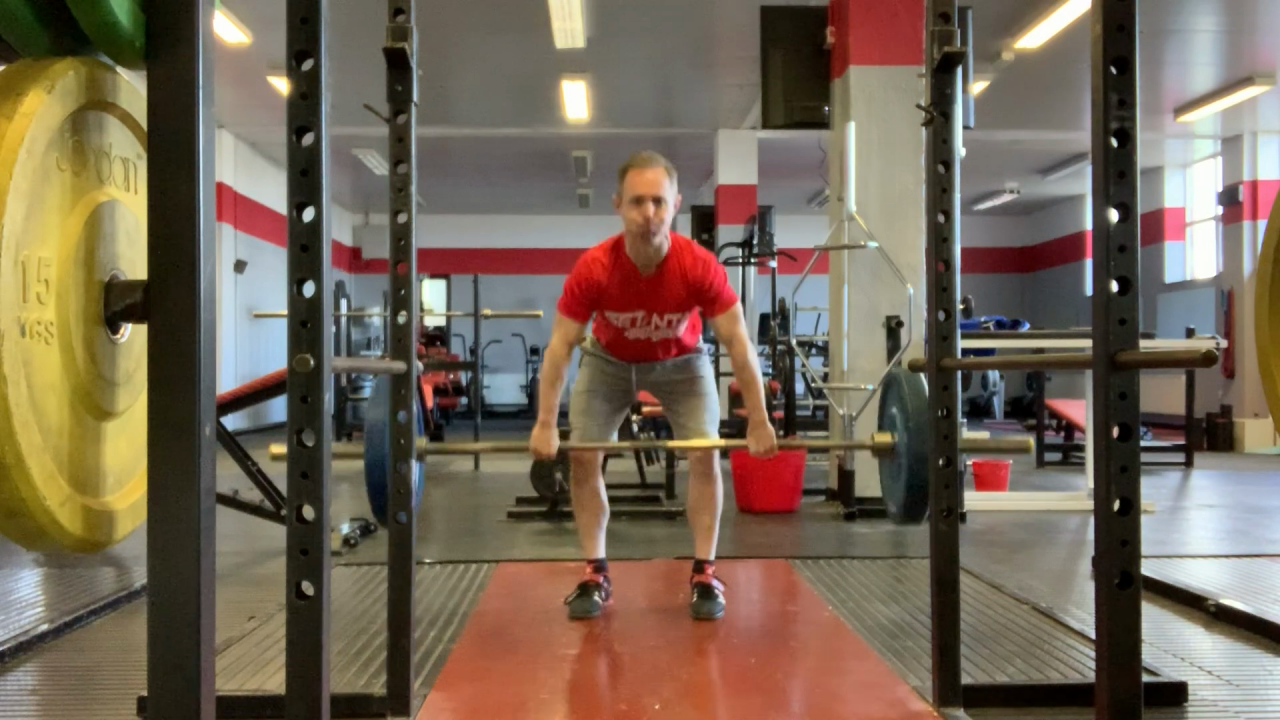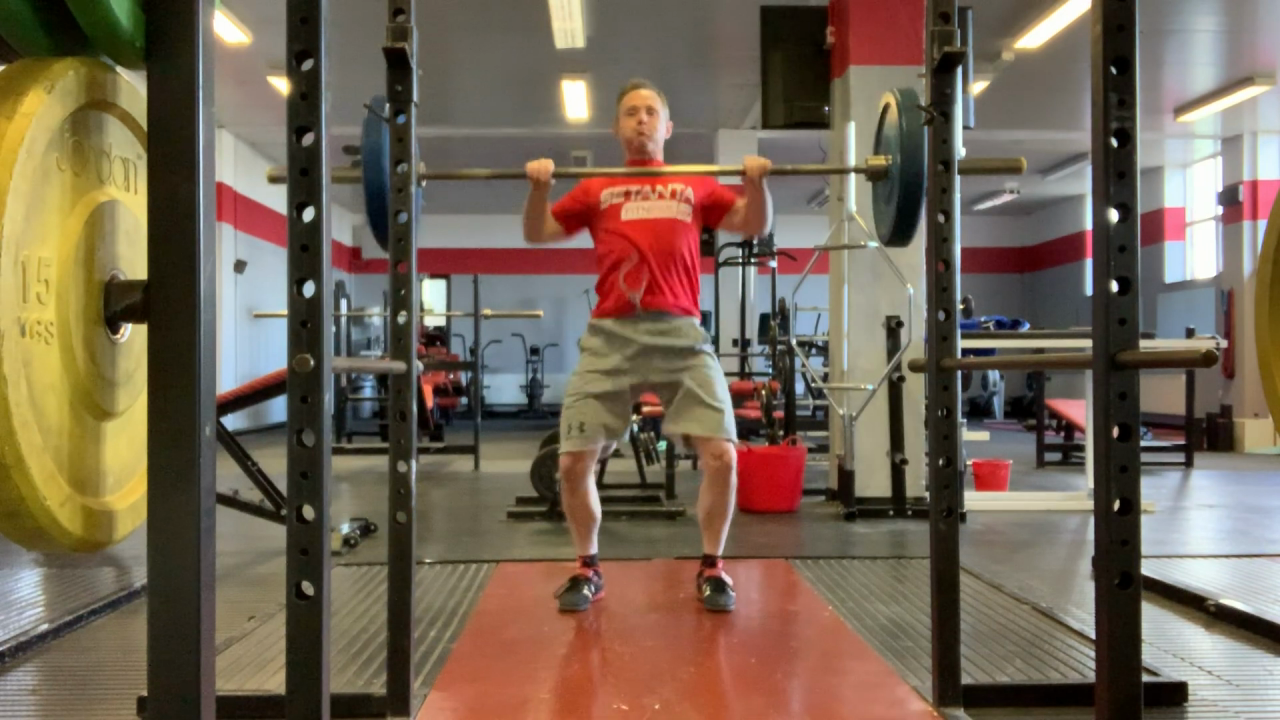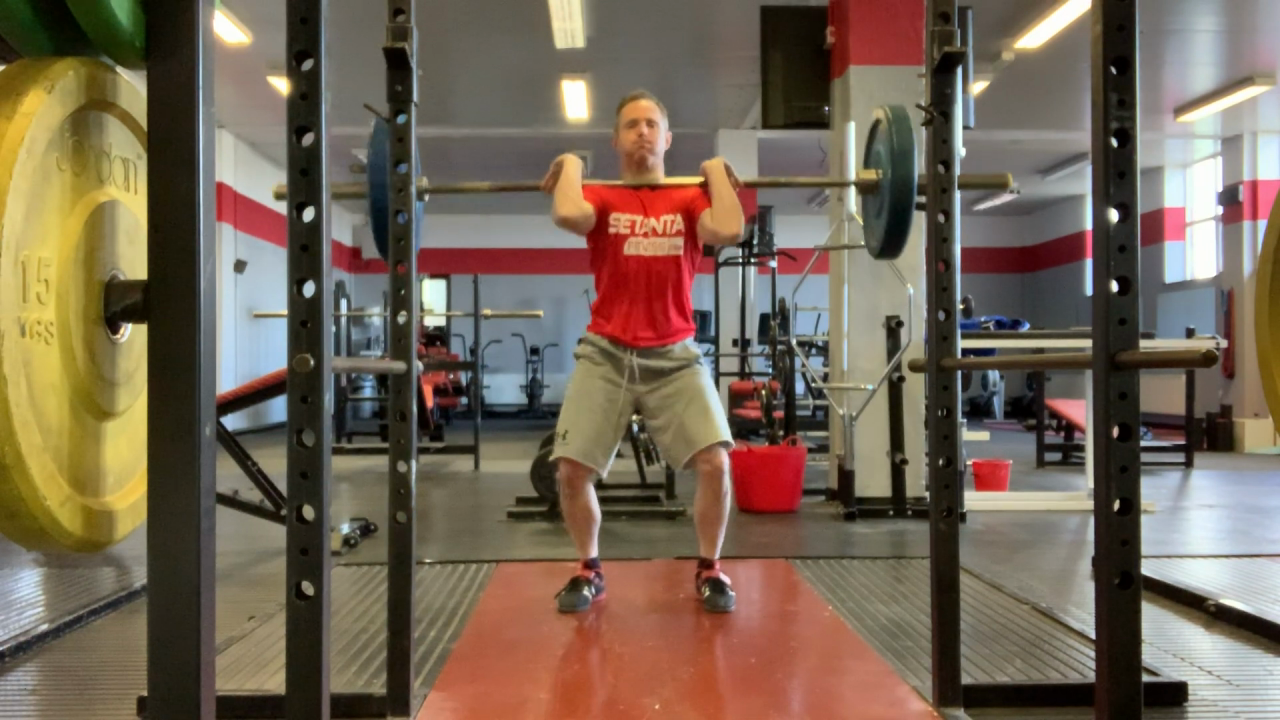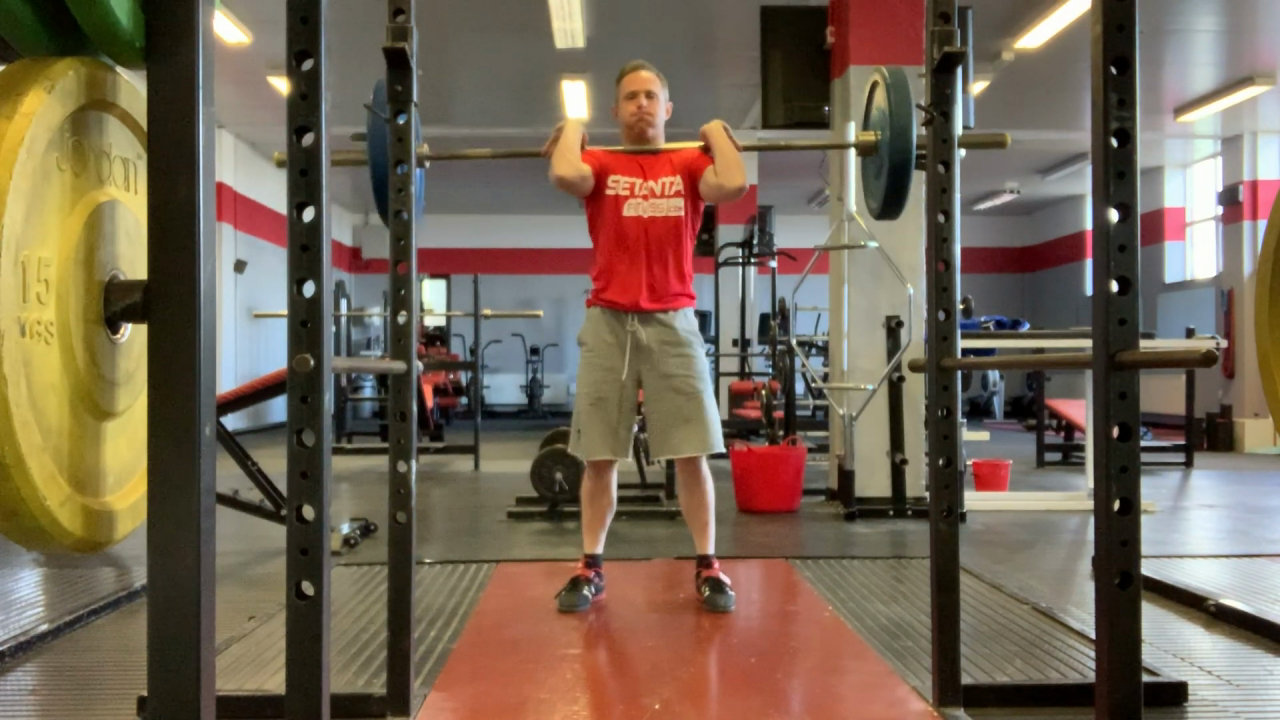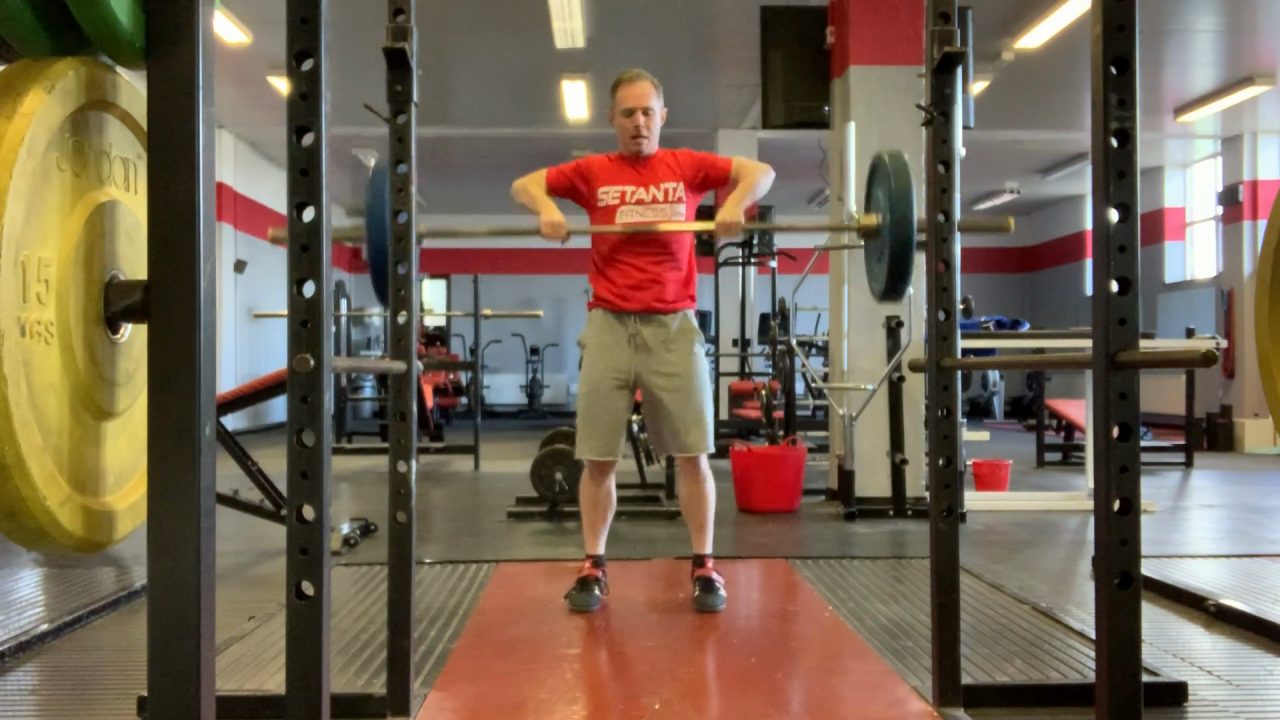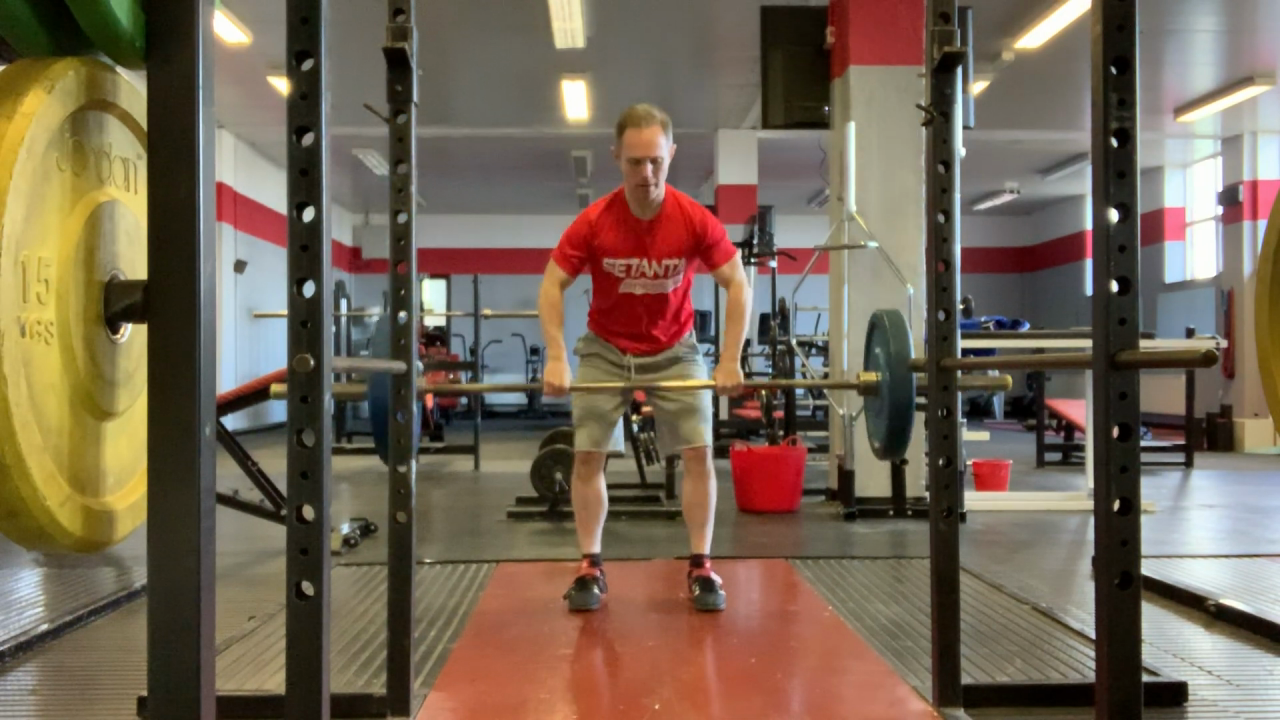
dt=0.5s
person 1, frame 1
left shoulder: (699, 266)
right shoulder: (593, 268)
left elbow: (737, 342)
right elbow: (561, 346)
left wrist: (758, 420)
right wrist: (545, 423)
left hip: (678, 361)
right hip: (609, 361)
left knee: (704, 457)
right knee: (583, 459)
left ankle: (703, 573)
right ankle: (595, 574)
person 1, frame 2
left shoulder: (695, 185)
right shoulder: (597, 188)
left elbow: (755, 226)
right elbow: (538, 233)
left wrist: (756, 185)
right wrist: (536, 191)
left hip: (681, 333)
right hip: (611, 335)
left knee: (720, 455)
right knee: (574, 461)
left ankle: (711, 568)
right ankle: (588, 568)
person 1, frame 3
left shoulder: (692, 198)
right shoulder: (599, 197)
left elbow: (729, 231)
right elbow: (569, 216)
left wrist: (718, 176)
right wrist: (570, 170)
left hip: (674, 354)
right hip: (605, 352)
left knee: (713, 459)
right knee: (571, 468)
left ankle: (710, 568)
right ankle: (589, 569)
person 1, frame 4
left shoulder: (691, 163)
right shoulder: (600, 164)
left elbow: (733, 185)
right elbow: (565, 176)
left wrist: (717, 133)
right wrist: (571, 131)
left hip: (673, 323)
right hip: (608, 323)
left knee: (691, 453)
right knee: (599, 456)
left ankle: (707, 567)
right ankle: (591, 568)
person 1, frame 5
left shoulder: (689, 166)
right shoulder: (591, 171)
left elbow: (760, 172)
right elbow: (524, 186)
left wrist: (737, 204)
right wrist: (545, 209)
left hip: (674, 327)
right hip: (609, 327)
left knee: (692, 454)
right knee: (598, 459)
left ankle: (702, 566)
right ankle: (593, 568)
person 1, frame 6
left shoulder: (695, 219)
right shoulder: (593, 221)
left elbow: (737, 284)
right elbow: (552, 285)
left wrist: (731, 360)
right wrist: (555, 357)
left hip: (674, 351)
right hip: (605, 351)
left knee: (698, 452)
right knee: (588, 456)
left ankle: (700, 567)
right ankle: (590, 567)
